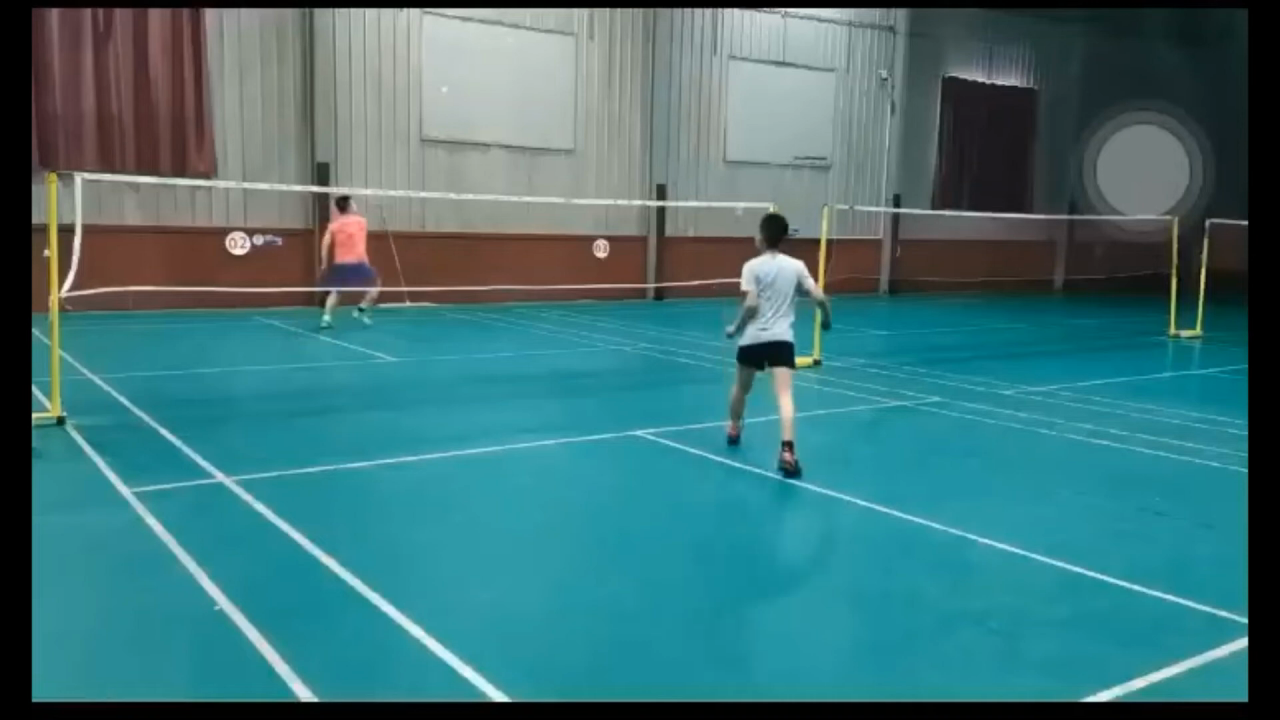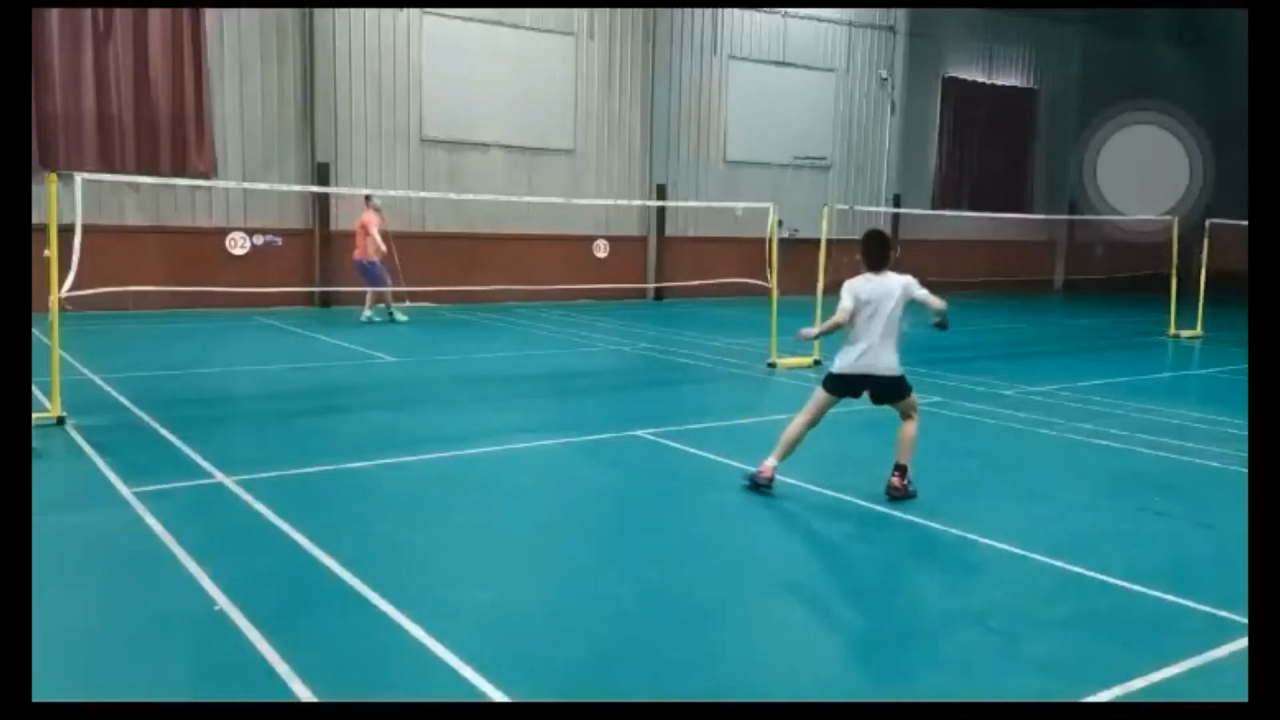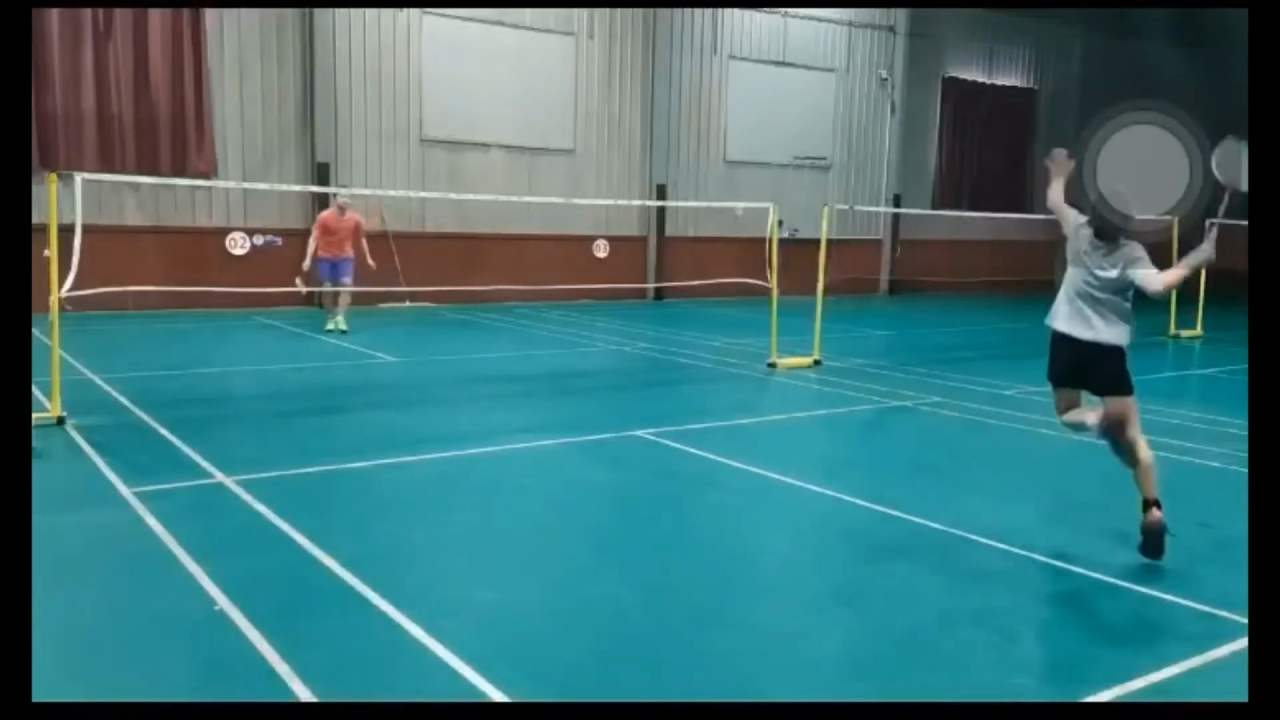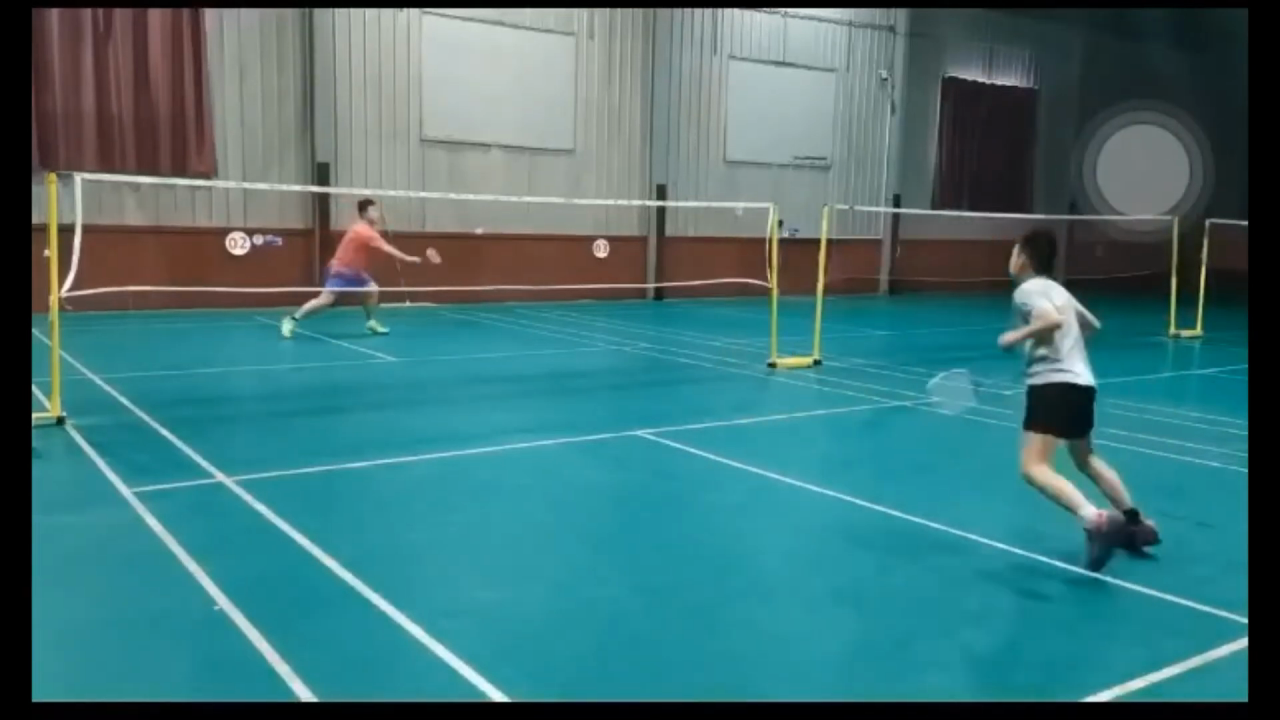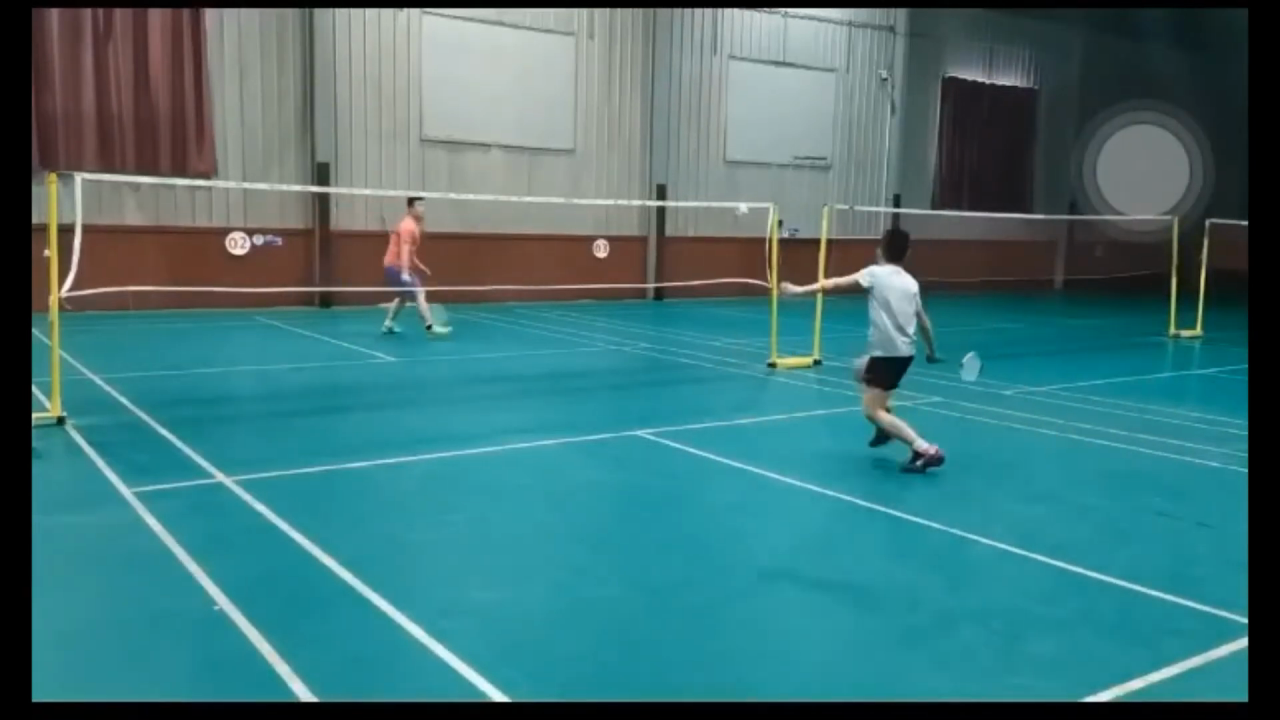
dt=0.7s
person 1, frame 1
left shoulder: (752, 266)
right shoulder: (796, 266)
left elbow: (751, 303)
right elbow: (819, 297)
left wrist: (735, 327)
right wrist: (827, 317)
left hip: (751, 338)
right hip: (781, 338)
left knee: (741, 385)
right knee: (784, 396)
left ankle: (734, 428)
right ankle: (787, 451)
person 1, frame 2
left shoulder: (853, 286)
right shoulder: (904, 283)
left elbow: (841, 319)
right elbow: (939, 307)
left wrist: (814, 333)
right wrist: (942, 319)
left hip: (849, 367)
right hip: (886, 369)
left knee: (808, 417)
right knee: (911, 415)
left ankle: (767, 470)
right ankle: (899, 478)
person 1, frame 3
left shoulder: (1081, 230)
right shoulder: (1132, 253)
left elbow: (1054, 201)
right elbow: (1156, 287)
left wrist: (1059, 172)
right wrist: (1199, 257)
left hip: (1067, 338)
right hip: (1106, 346)
left knee: (1067, 411)
right knee: (1131, 433)
left ankle: (1098, 420)
right ankle: (1151, 513)
person 1, frame 4
left shoulder: (1026, 291)
right shoulder: (1057, 290)
left elbow: (1053, 320)
right elbow: (1092, 324)
left wrist: (1016, 336)
left hip: (1053, 384)
right hip: (1082, 384)
left knee: (1033, 467)
right knee: (1084, 459)
left ankle: (1097, 521)
right ankle: (1135, 524)
person 1, frame 5
left shoulder: (876, 273)
right shoulder: (912, 283)
left elbow: (840, 283)
right elbow: (924, 322)
left wrist: (802, 289)
right wrist: (931, 350)
left hip: (887, 354)
right hip: (905, 352)
left knee: (873, 411)
right knee: (863, 374)
left ankle: (925, 450)
right ankle: (885, 427)
